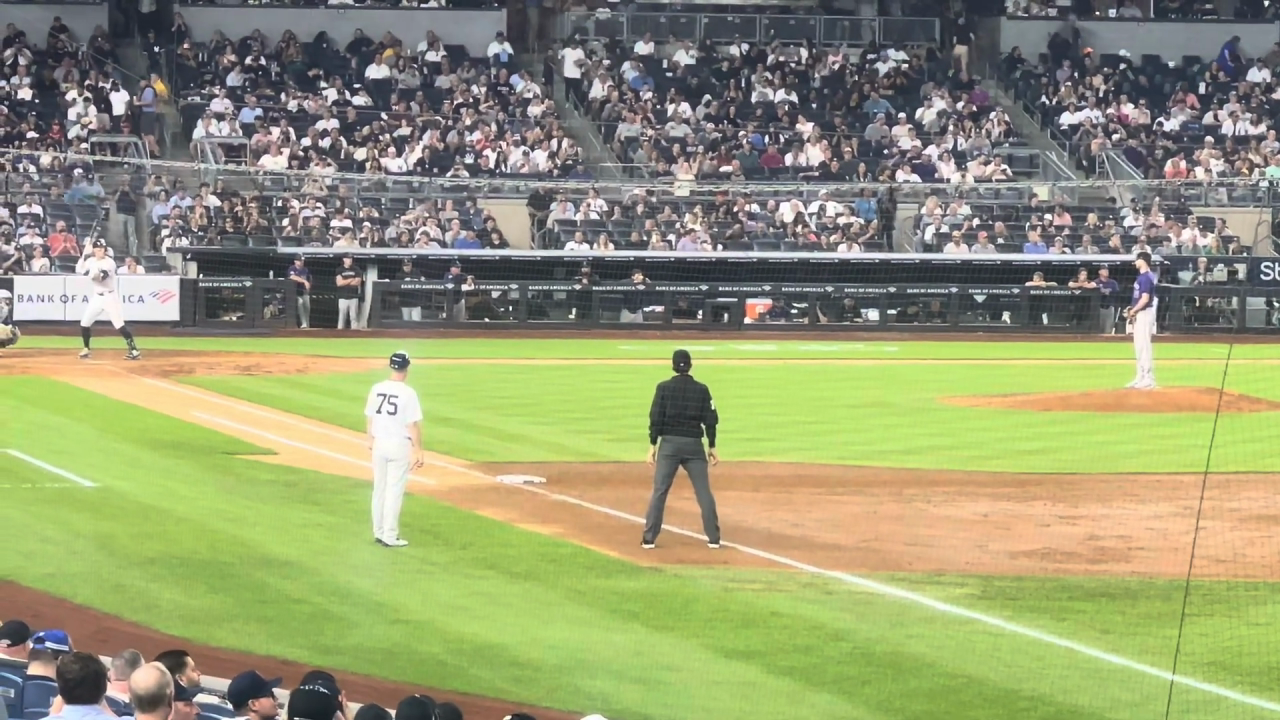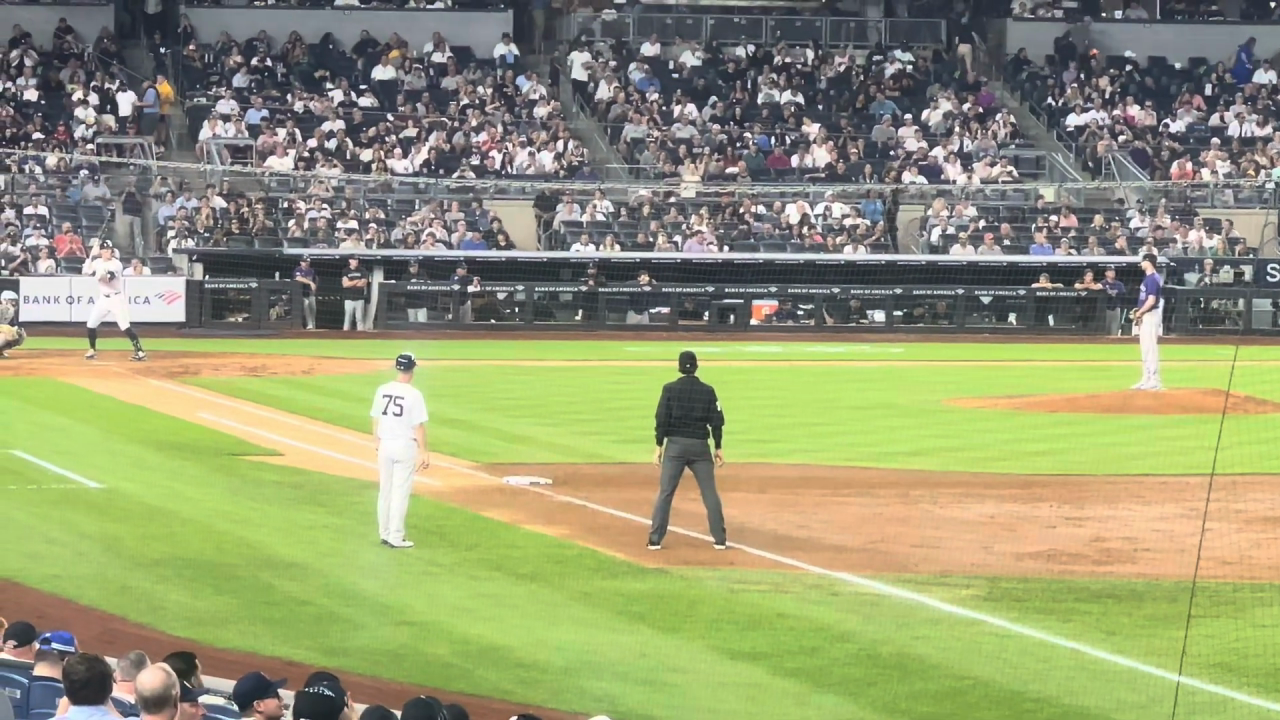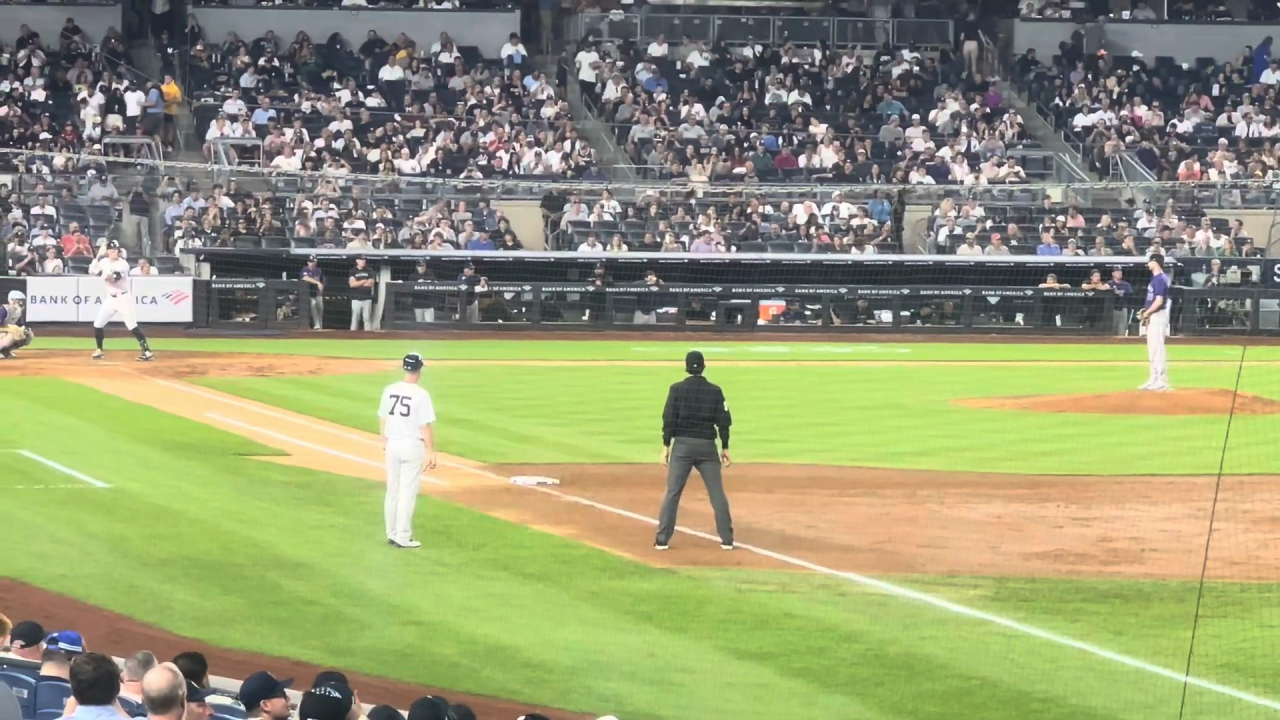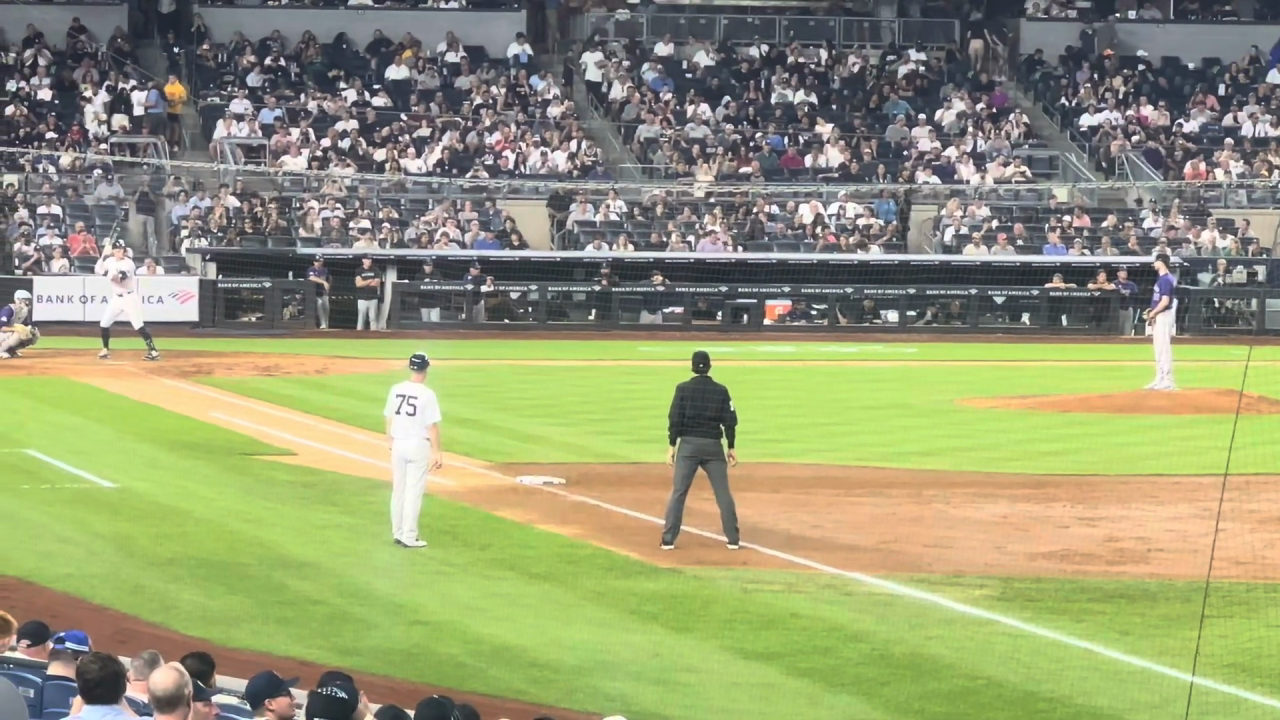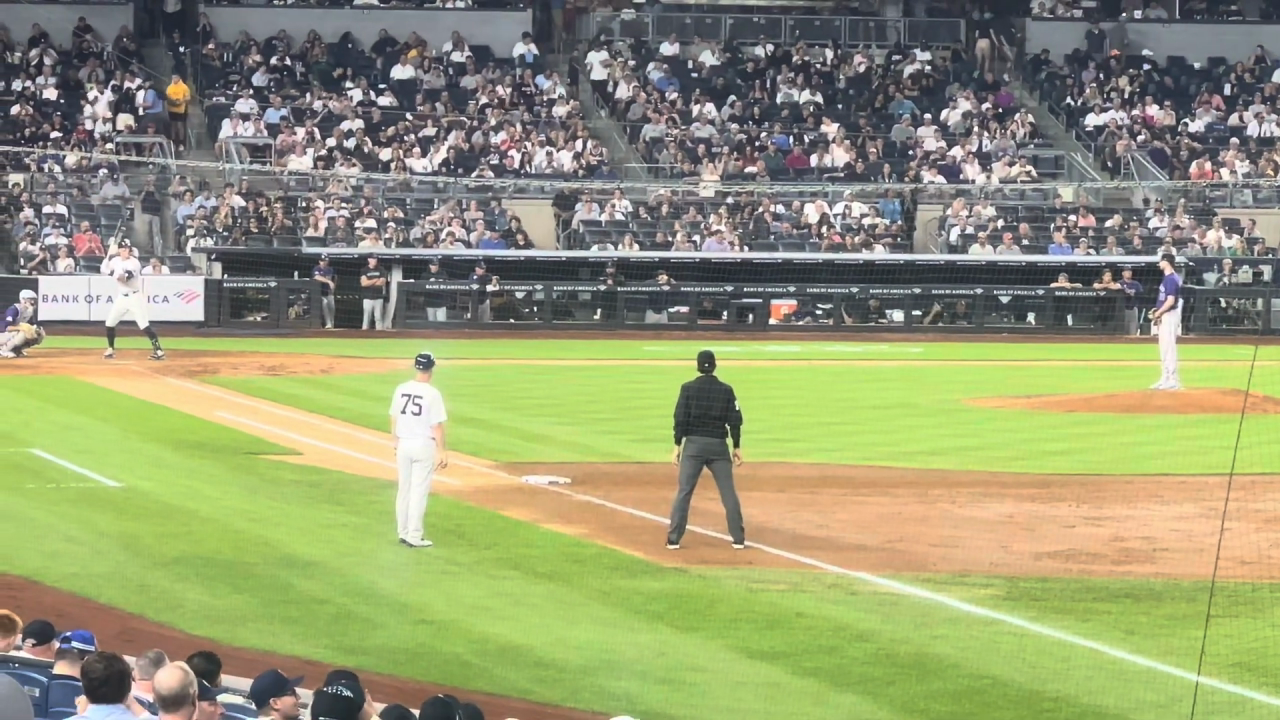
dt=0.2s
person 1, frame 1
left shoulder: (664, 388)
right shoulder: (702, 389)
left elbow: (656, 419)
right elbow: (710, 420)
left wrist: (653, 445)
right wrist: (712, 447)
left hip: (669, 443)
right hip: (694, 444)
left knee: (659, 491)
right knee: (704, 492)
left ankle: (649, 539)
right ankle: (713, 538)
person 1, frame 2
left shoulder: (670, 389)
right shoulder: (708, 390)
left elbow: (662, 420)
right elbow: (716, 422)
left wrist: (659, 447)
right wrist: (718, 448)
left hip: (675, 445)
right hip: (700, 446)
left knee: (665, 493)
right knee: (710, 493)
left ankle: (655, 540)
right ankle: (720, 540)
person 1, frame 3
left shoulder: (677, 389)
right shoulder: (715, 390)
left elbow: (669, 420)
right elbow: (724, 421)
left wrist: (666, 447)
right wrist: (725, 448)
left hip: (682, 445)
right hip: (707, 445)
left knee: (672, 492)
right knee: (717, 493)
left ankle: (662, 540)
right ankle: (727, 539)
person 1, frame 4
left shoulder: (683, 389)
right shoulder: (721, 390)
left elbow: (675, 420)
right elbow: (730, 421)
left wrist: (672, 446)
right wrist: (731, 447)
left hip: (688, 444)
right hip: (713, 445)
left knee: (678, 492)
right knee: (723, 493)
left ankle: (668, 540)
right ankle: (733, 539)
person 1, frame 5
left shoulder: (688, 388)
right shoulder: (726, 390)
left elbow: (680, 419)
right elbow: (735, 421)
left wrist: (677, 446)
right wrist: (736, 447)
left hip: (693, 444)
right hip: (718, 445)
left knee: (684, 492)
right knee: (729, 493)
left ankle: (673, 540)
right ankle: (738, 539)
person 2, frame 1
left shoulder: (376, 389)
right shoulder: (408, 393)
left elbow: (369, 419)
right elbow: (413, 425)
left wrist: (371, 442)
right wrist: (418, 451)
left hip: (379, 444)
right hip: (399, 445)
left knee: (379, 489)
right knee: (394, 491)
left ankle: (379, 533)
right ankle: (390, 537)
person 2, frame 2
left shoulder: (382, 390)
right shoulder: (414, 394)
left elbow: (375, 420)
right elbow: (419, 426)
left wrist: (377, 443)
right wrist: (424, 452)
left hip: (385, 445)
right hip: (405, 446)
left knee: (385, 491)
right knee: (400, 492)
left ankle: (385, 534)
right ankle: (396, 538)
person 2, frame 3
left shoulder: (389, 390)
right shoulder: (421, 394)
left elbow: (382, 420)
right elbow: (426, 426)
left wrist: (385, 443)
right wrist: (431, 452)
left hip: (392, 445)
right hip: (412, 446)
left knee: (392, 491)
right knee: (407, 492)
left ankle: (392, 534)
right ankle: (403, 537)
person 2, frame 4
left shoulder: (395, 390)
right shoulder: (427, 394)
left elbow: (388, 420)
right elbow: (432, 426)
left wrist: (391, 443)
right wrist: (437, 452)
left hip: (398, 445)
right hip: (418, 446)
left knee: (398, 490)
right knee: (413, 492)
left ankle: (398, 533)
right ankle: (409, 537)
person 2, frame 5
left shoulder: (401, 389)
right shoulder: (432, 394)
left elbow: (394, 419)
right elbow: (437, 426)
left wrist: (396, 442)
right wrist: (442, 452)
left hip: (404, 444)
right hip: (424, 445)
left knee: (404, 490)
right knee: (419, 492)
left ankle: (403, 533)
right ankle: (414, 537)
